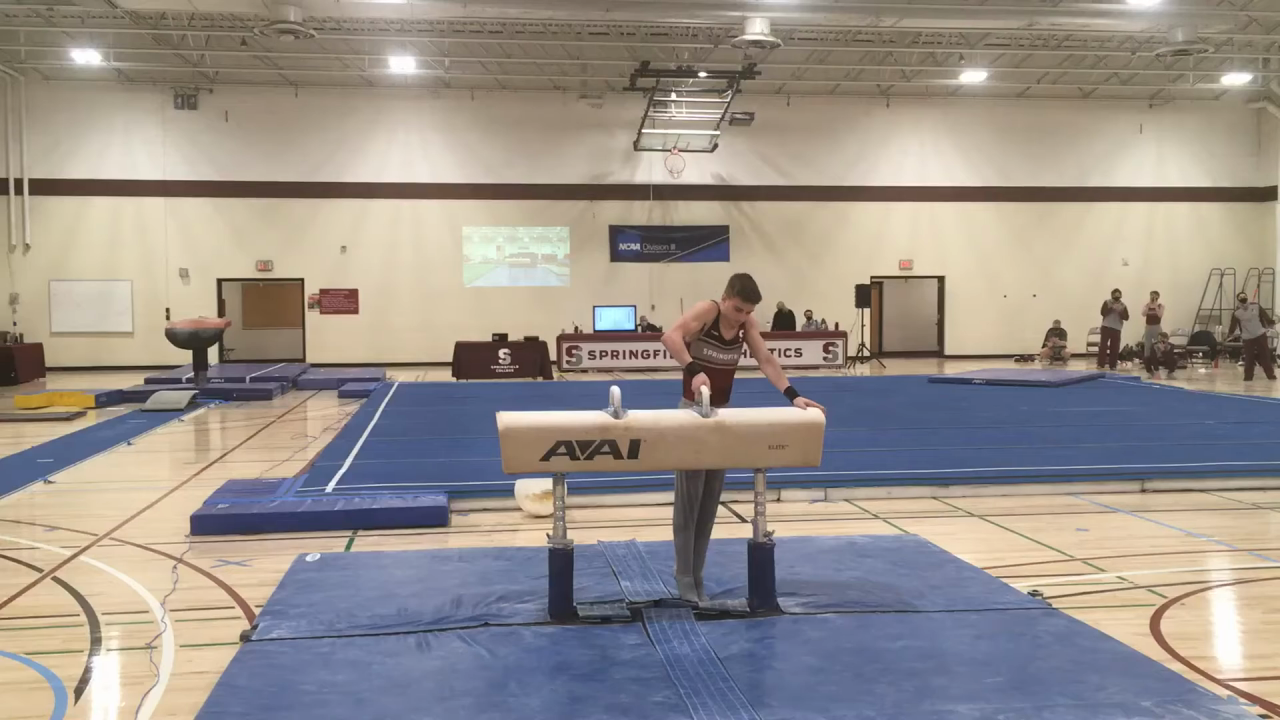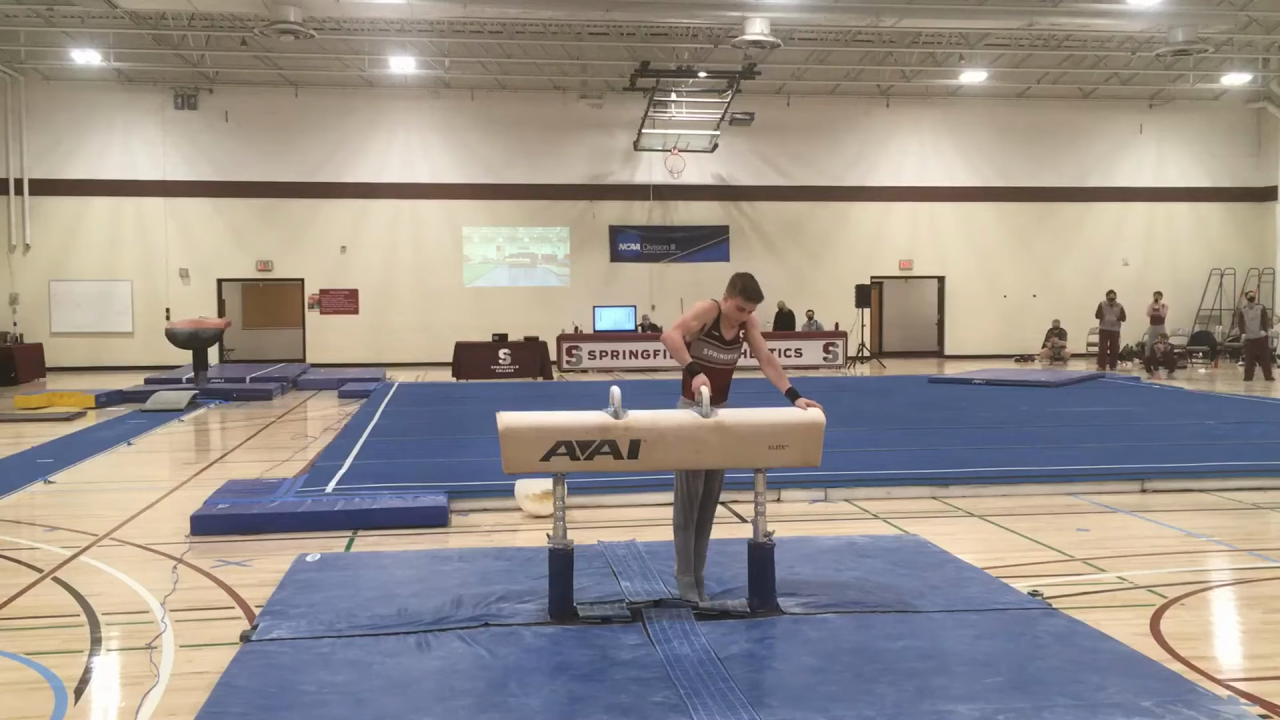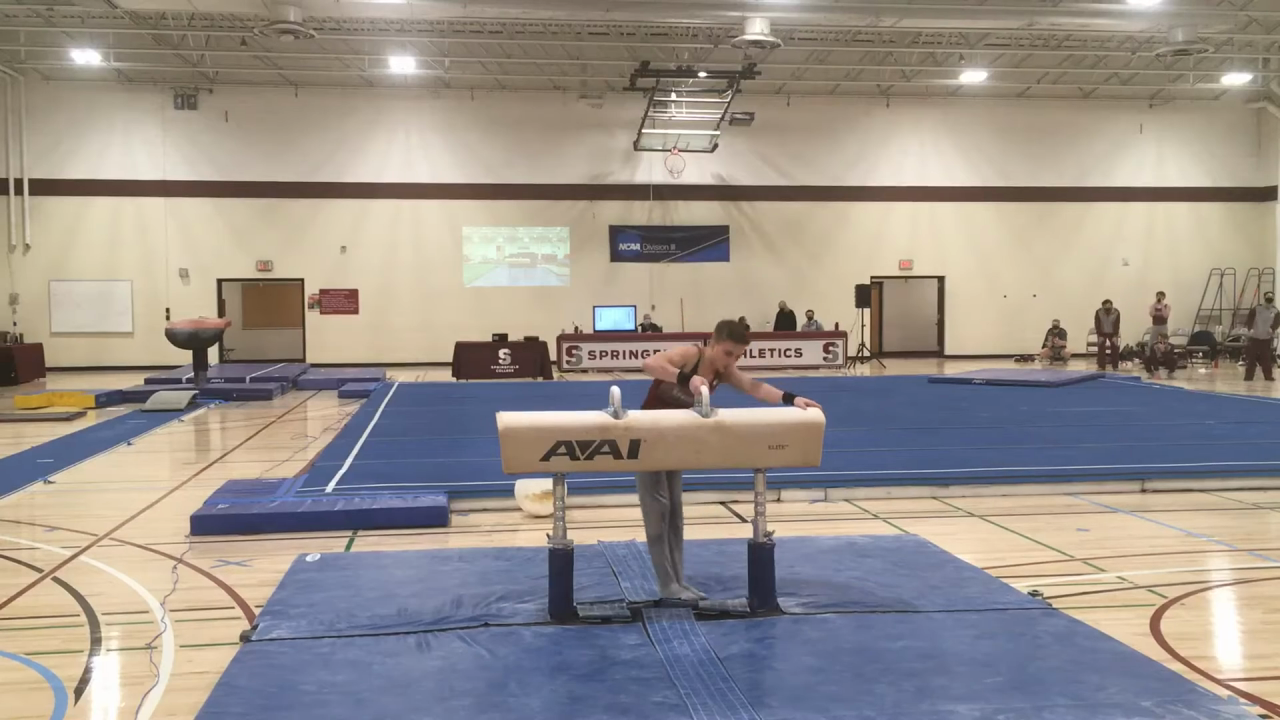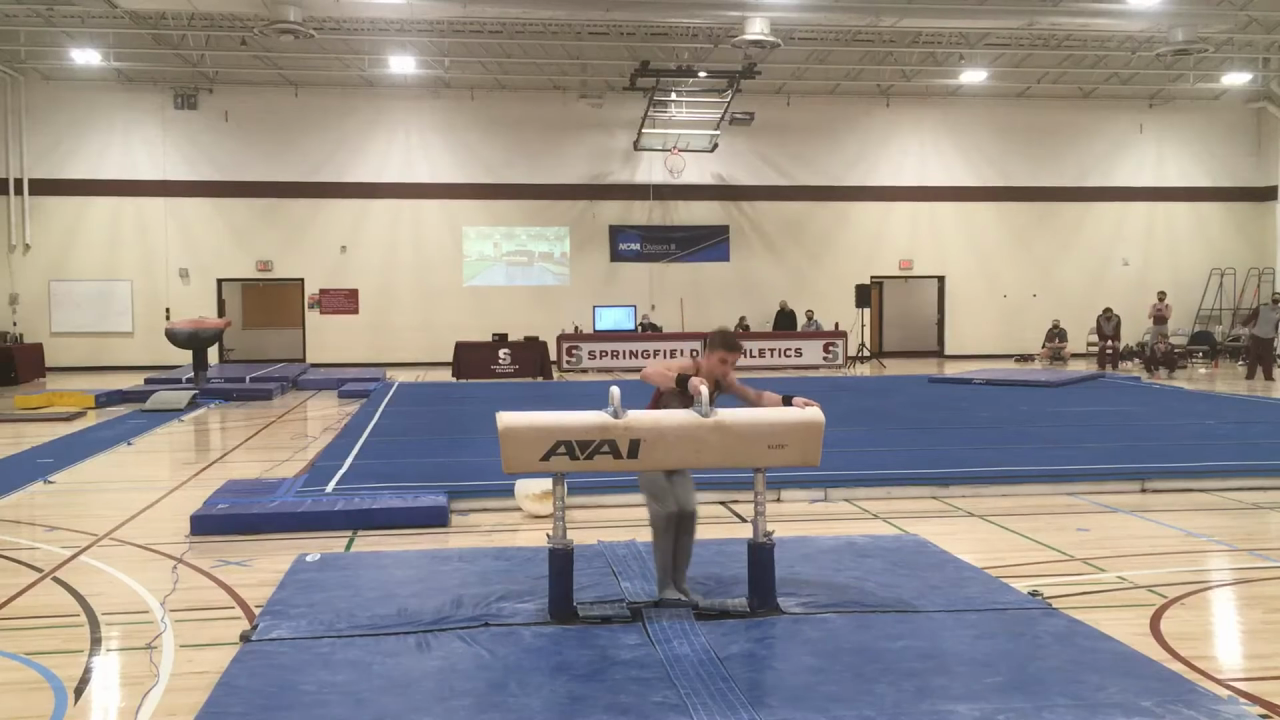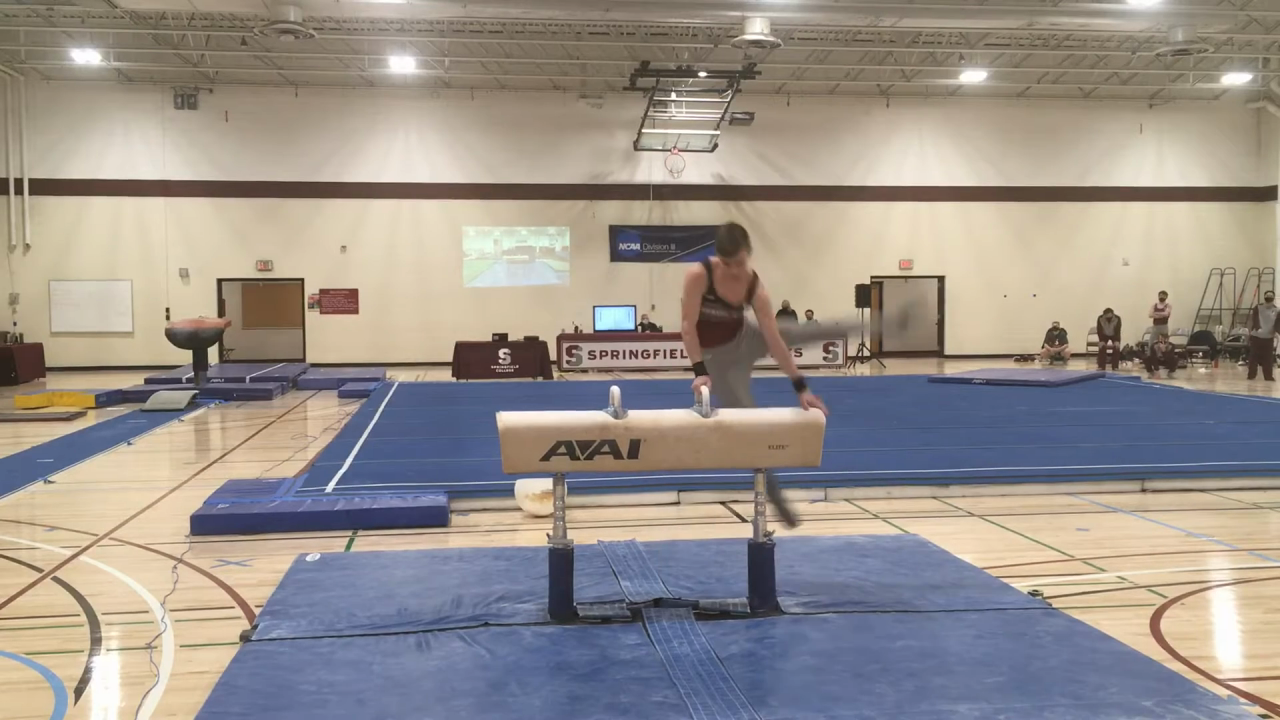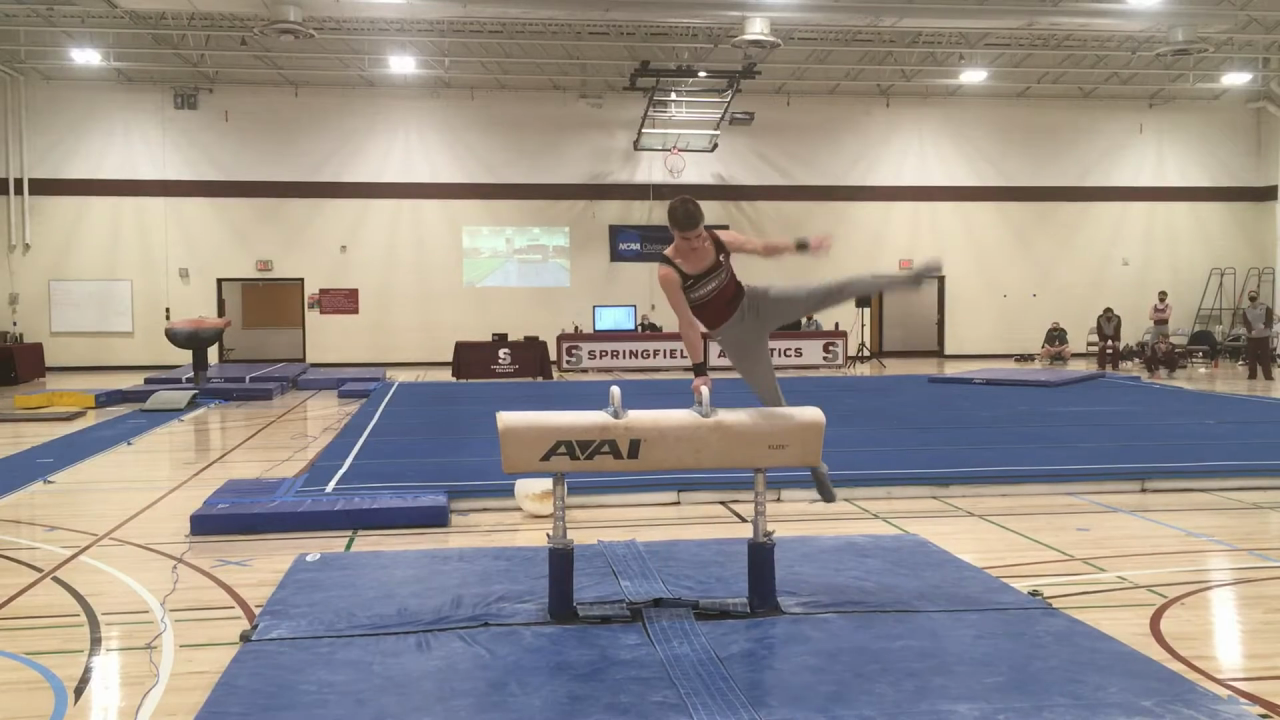
dt=0.4s
person 1, frame 1
left shoulder: (747, 324)
right shoulder: (706, 311)
left elbow: (766, 360)
right elbow: (670, 336)
left wrist: (792, 395)
right wrist: (693, 371)
right hip: (693, 411)
left knee: (711, 499)
right knee: (689, 497)
left ankle: (696, 576)
right ankle: (684, 577)
person 1, frame 2
left shoulder: (748, 323)
right shoulder: (707, 310)
left elbow: (767, 361)
right elbow: (669, 335)
left wrist: (793, 395)
right wrist: (693, 371)
left hip: (720, 411)
right hip: (692, 410)
left knee: (710, 498)
right knee: (689, 496)
left ankle: (697, 576)
right ankle: (685, 577)
person 1, frame 3
left shoulder: (723, 370)
right shoulder: (689, 354)
left elbow: (753, 386)
right elbow: (650, 364)
left wrist: (790, 399)
right wrist: (687, 379)
left knee: (674, 505)
right knee: (657, 503)
left ankle: (677, 579)
right ankle: (668, 584)
person 1, frame 4
left shoulder: (722, 381)
right shoulder: (687, 368)
left elbow: (755, 396)
right elbow: (648, 373)
left wrist: (790, 401)
right wrist: (686, 381)
left knee: (686, 511)
right knee: (666, 511)
left ankle: (679, 582)
right ankle: (666, 586)
person 1, frame 5
left shoulder: (754, 284)
right shoulder: (697, 274)
left elbow: (774, 338)
right elbow: (688, 326)
left wrist: (800, 387)
right wrist: (699, 372)
left hip: (746, 338)
right hip: (720, 358)
left knee: (810, 333)
right ankle: (775, 496)
person 1, frame 6
left shoulder: (719, 240)
right shoulder: (668, 271)
left elbow: (763, 248)
right elbow: (687, 324)
left wrist: (803, 245)
right wrist: (699, 372)
left hip: (756, 304)
right hip: (735, 334)
left knee: (830, 292)
right knee: (772, 403)
left ankle: (906, 278)
right ankle: (814, 465)
